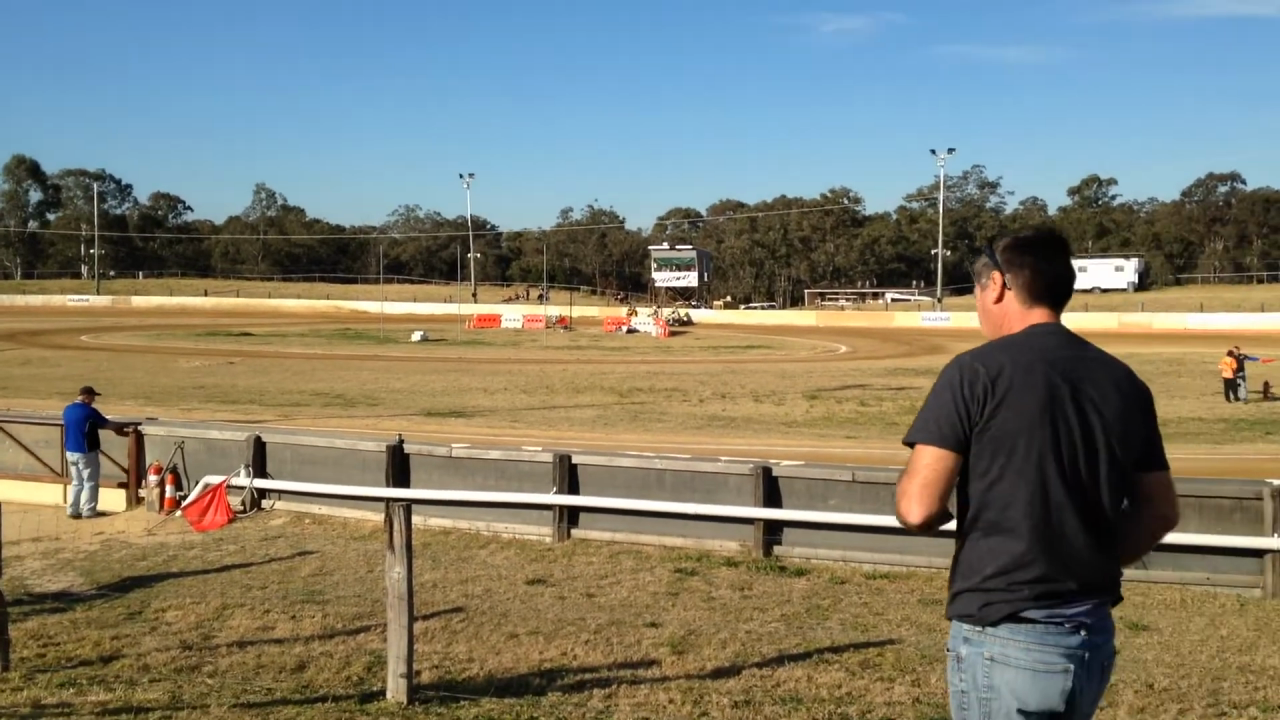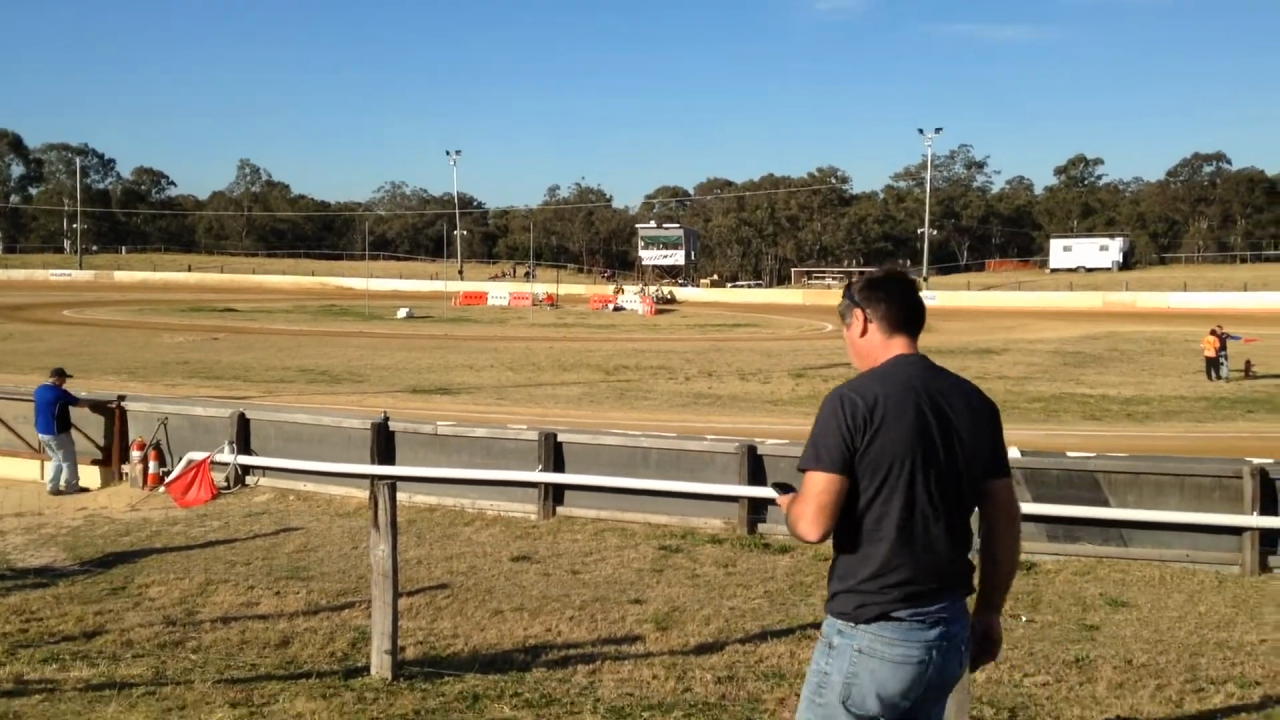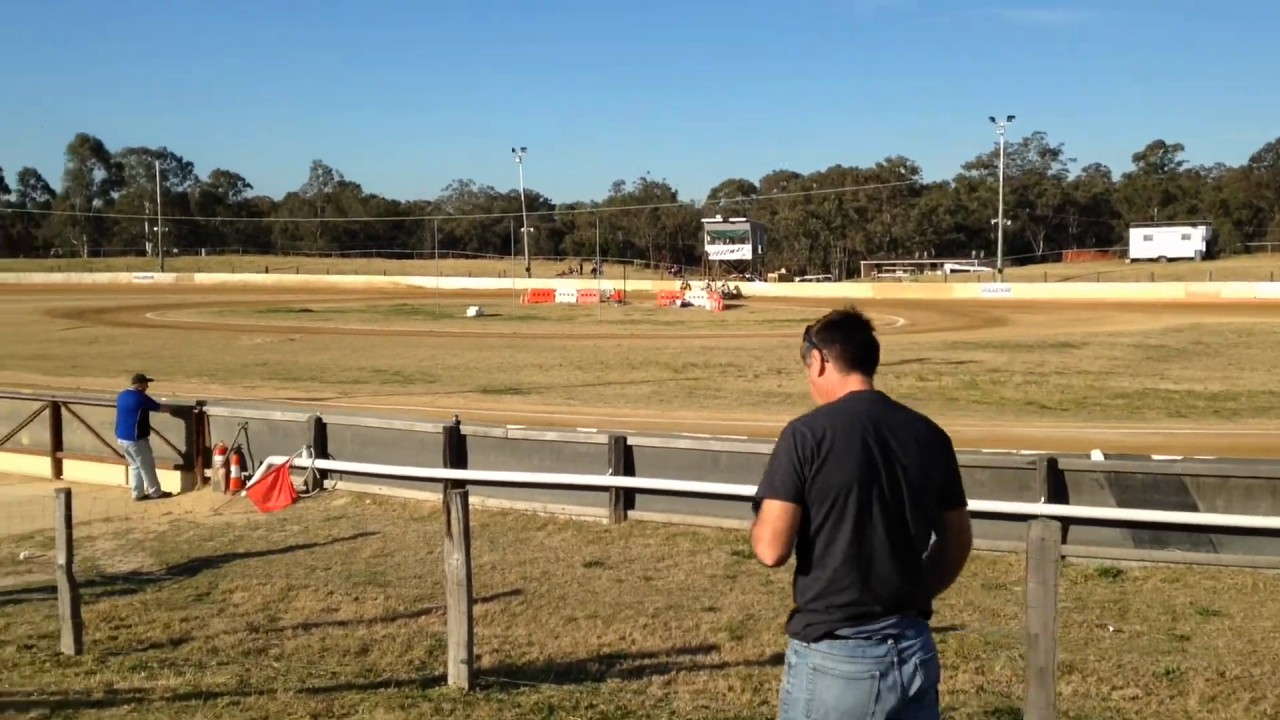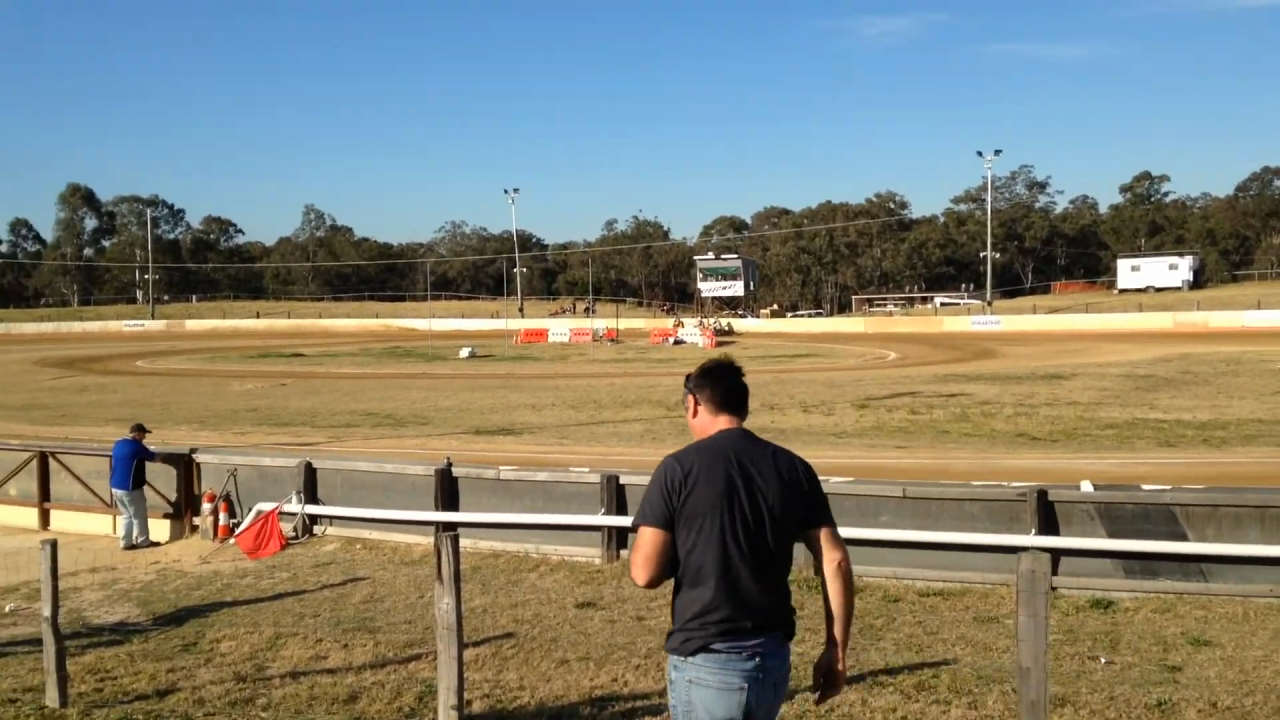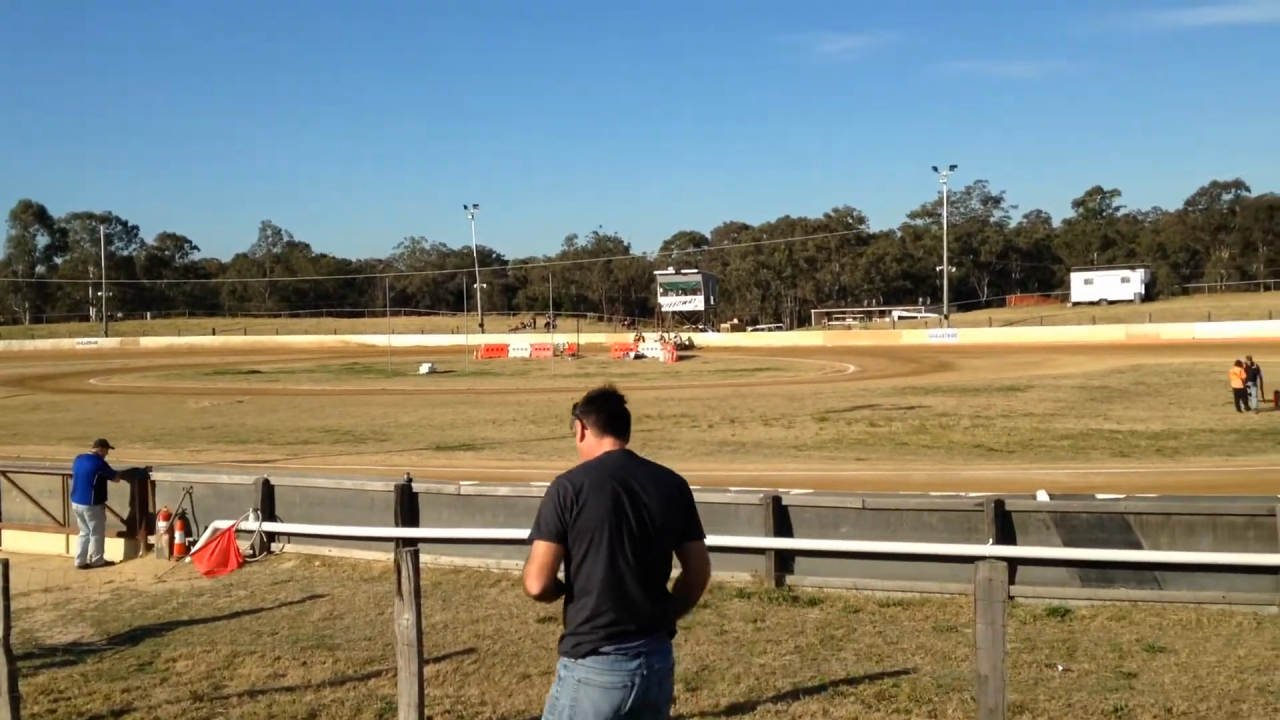
dt=0.4s
person 1, frame 1
left shoulder: (976, 372)
right shoulder: (1123, 382)
left elbow: (918, 506)
right elbow: (1159, 512)
left wrist: (949, 514)
left hip: (1003, 639)
right hip: (1091, 637)
person 1, frame 2
left shoulder: (854, 400)
right shoulder: (975, 403)
left elbow: (813, 523)
right elbow: (1004, 519)
left wrist: (791, 504)
right wrist: (988, 613)
left hip: (870, 632)
right hip: (948, 629)
person 1, frame 3
left shoulder: (806, 434)
right shoulder: (929, 436)
left elbow: (772, 548)
right elbow: (956, 542)
left wrist: (759, 527)
left hip: (830, 650)
right hip: (910, 646)
person 1, frame 4
left shoulder: (679, 468)
right shoulder: (793, 468)
left elbow: (645, 573)
right elbow: (836, 562)
right wrist: (836, 649)
left hip: (705, 662)
right hip: (772, 658)
person 1, frame 5
left shoulder: (570, 487)
right shoulder: (671, 485)
left elbow: (537, 584)
right elbow: (698, 571)
left hip: (593, 664)
right hip: (655, 659)
